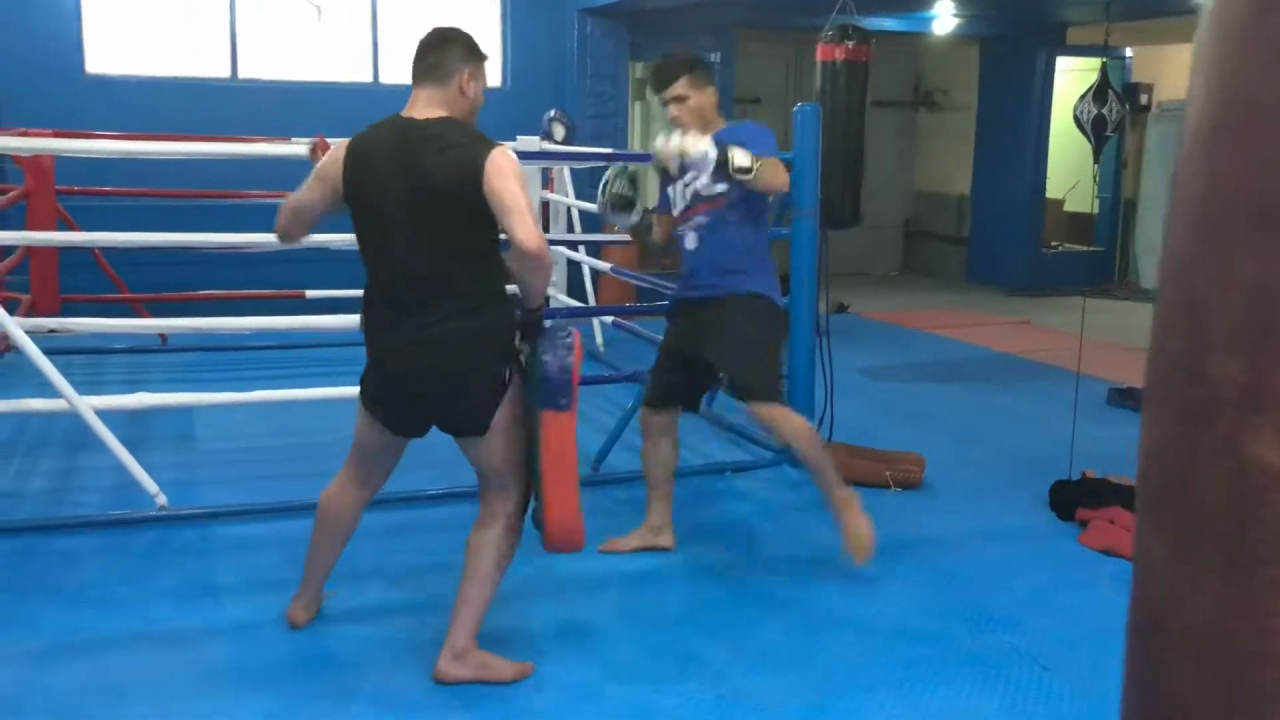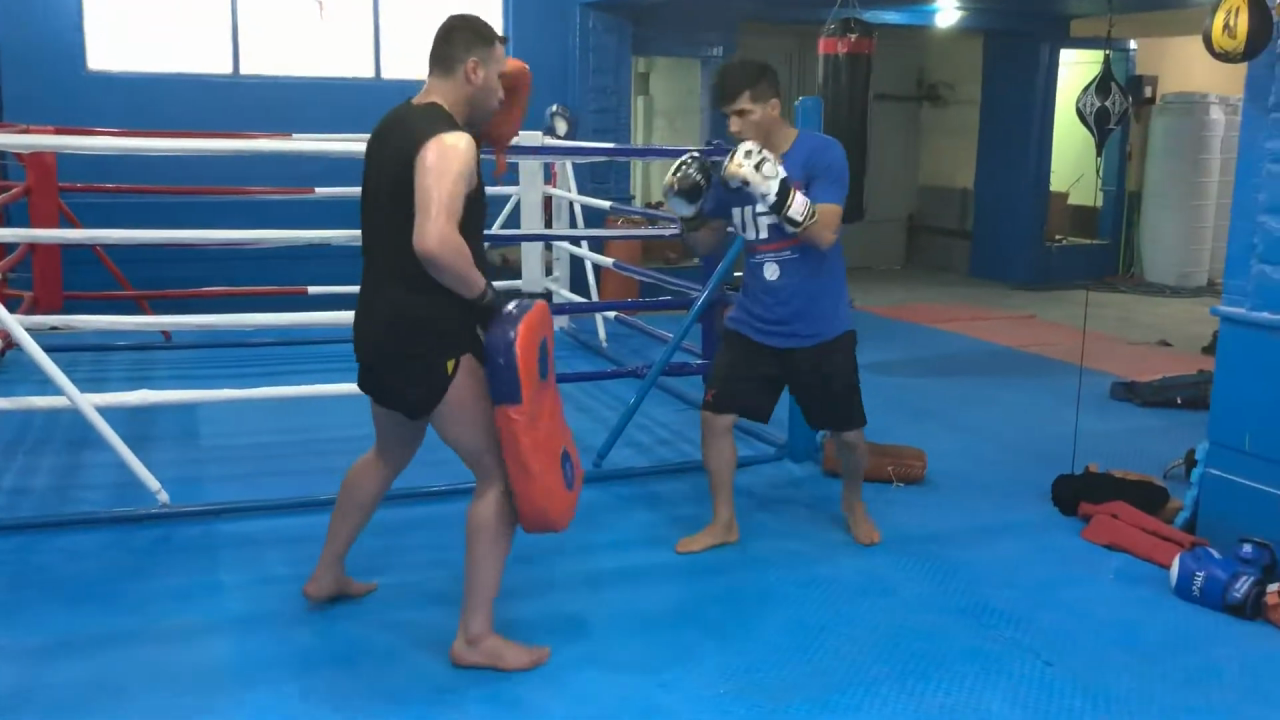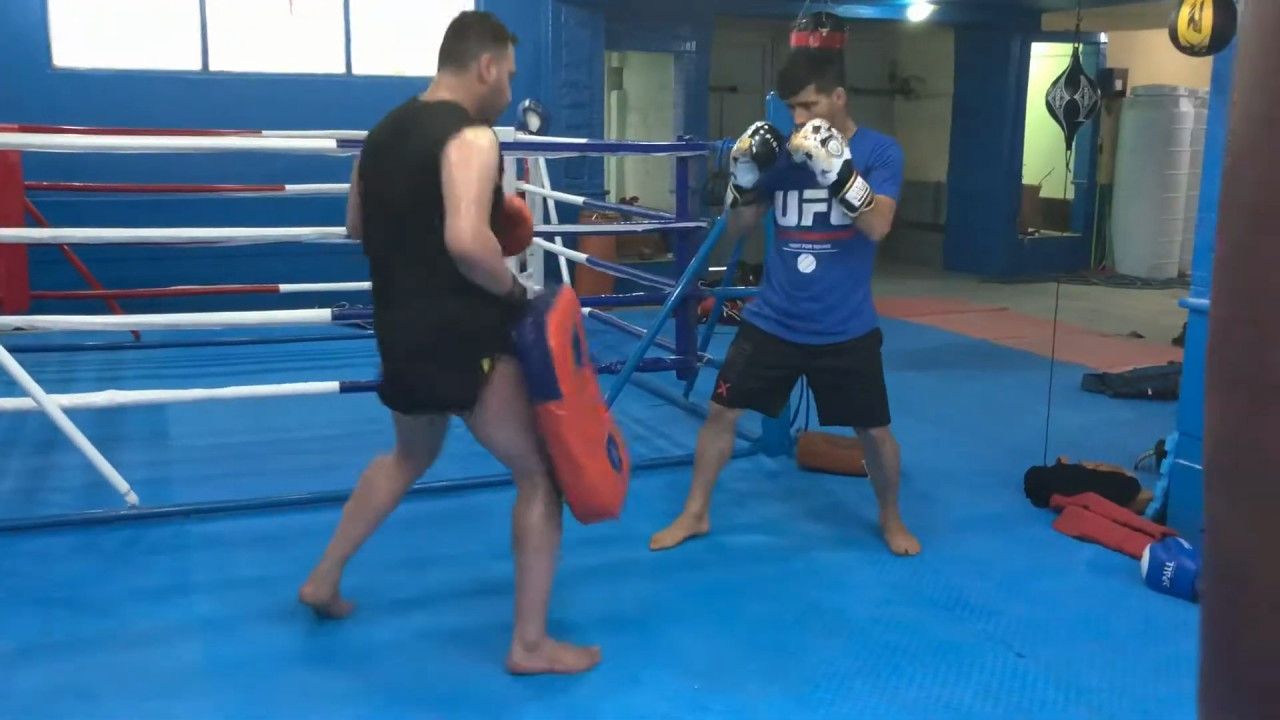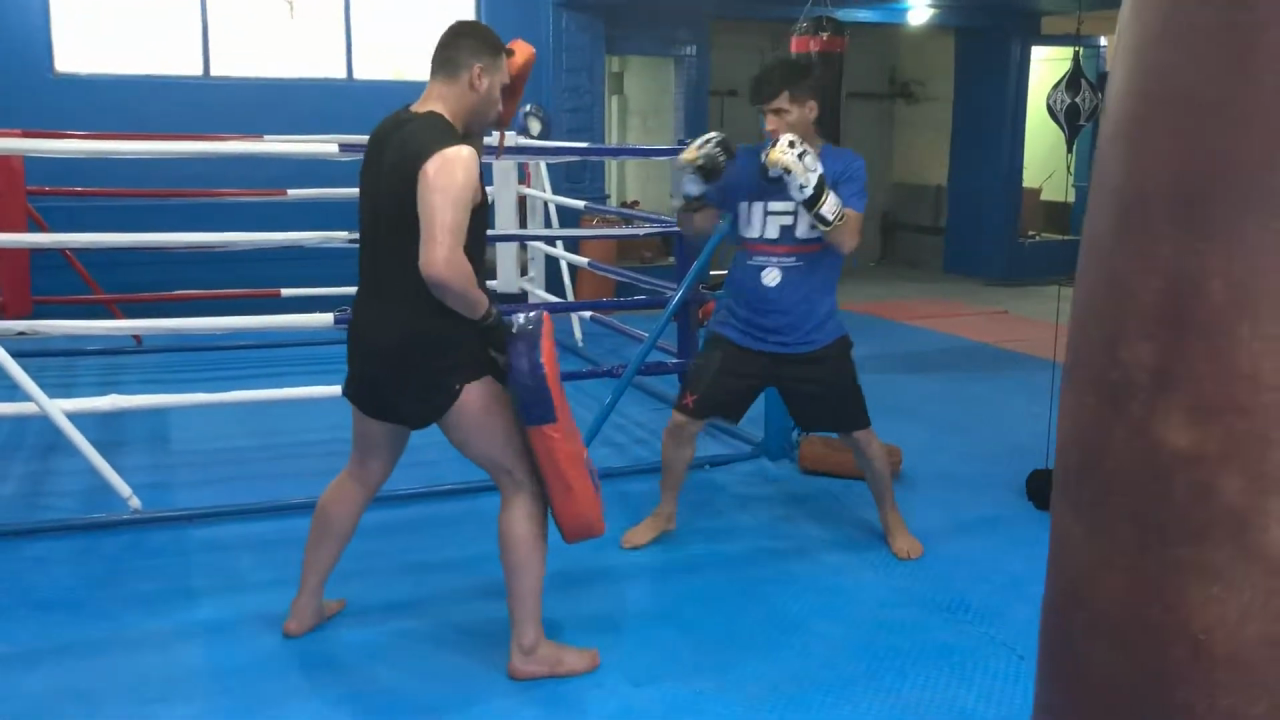
dt=0.7s
person 1, frame 1
left shoulder: (355, 150)
right shoulder: (490, 155)
left elbow: (287, 230)
right elbow: (532, 247)
left wrist: (323, 172)
right wrist: (534, 307)
left hip: (395, 352)
right hip: (478, 354)
left knee: (360, 476)
right knee: (506, 492)
left ankle: (306, 599)
right ankle: (460, 653)
person 1, frame 2
left shoulder: (393, 126)
right shoulder: (451, 141)
right elbow: (433, 243)
left wrist: (483, 147)
right wrist: (484, 295)
left hip: (379, 325)
right hip: (432, 334)
left knee: (389, 455)
right knee: (499, 472)
left ankle: (327, 575)
right ankle: (476, 635)
person 1, frame 3
left shoulder: (383, 133)
right shoulder: (471, 137)
left elbow: (358, 230)
right elbow: (467, 242)
right wrist: (515, 291)
left hip: (399, 334)
right hip: (463, 337)
left knee: (408, 459)
right knee: (541, 475)
left ankle: (324, 581)
right ankle: (530, 643)
person 1, frame 4
left shoulder: (390, 132)
right shoulder: (453, 155)
right elbow: (440, 267)
left wrist: (484, 124)
right wrist: (490, 316)
left hip: (375, 338)
right hip: (438, 351)
left knee: (362, 473)
right knee: (523, 480)
left ankle: (304, 606)
right ankle: (530, 647)
person 2, frame 1
left shoulder: (744, 135)
right shoulder: (674, 160)
left elbow: (776, 183)
right elbow: (659, 237)
left wrist: (714, 156)
right wrist: (632, 217)
left hip: (744, 300)
right hip: (693, 305)
left knee: (765, 408)
right knee: (656, 417)
left ankle: (844, 503)
right ankle: (657, 527)
person 2, frame 2
left shoulder: (824, 153)
right shoulder: (734, 165)
left elbow: (825, 234)
right elbow: (704, 244)
left wrist: (774, 185)
right wrist: (685, 207)
left hip: (821, 328)
right hip: (753, 327)
left knee: (849, 433)
right knee: (715, 419)
left ankle: (854, 505)
right ankle: (723, 521)
person 2, frame 3
left shoulder: (880, 151)
right shoulder: (782, 152)
left elbow: (877, 226)
right elbow: (737, 228)
left wrist: (837, 166)
right wrist: (744, 175)
left hip: (846, 329)
right hip: (772, 322)
left knee: (875, 431)
right knee: (722, 412)
left ankle: (891, 518)
right ankle: (695, 514)
person 2, frame 4
left shoulder: (844, 166)
right shoulder: (746, 161)
left elbow: (846, 241)
right elbow: (694, 231)
left wrist: (810, 182)
right wrist: (695, 184)
left hip: (812, 339)
right hip: (739, 333)
left knee: (858, 434)
right knee: (683, 422)
left ankle: (892, 520)
right ankle: (663, 513)
